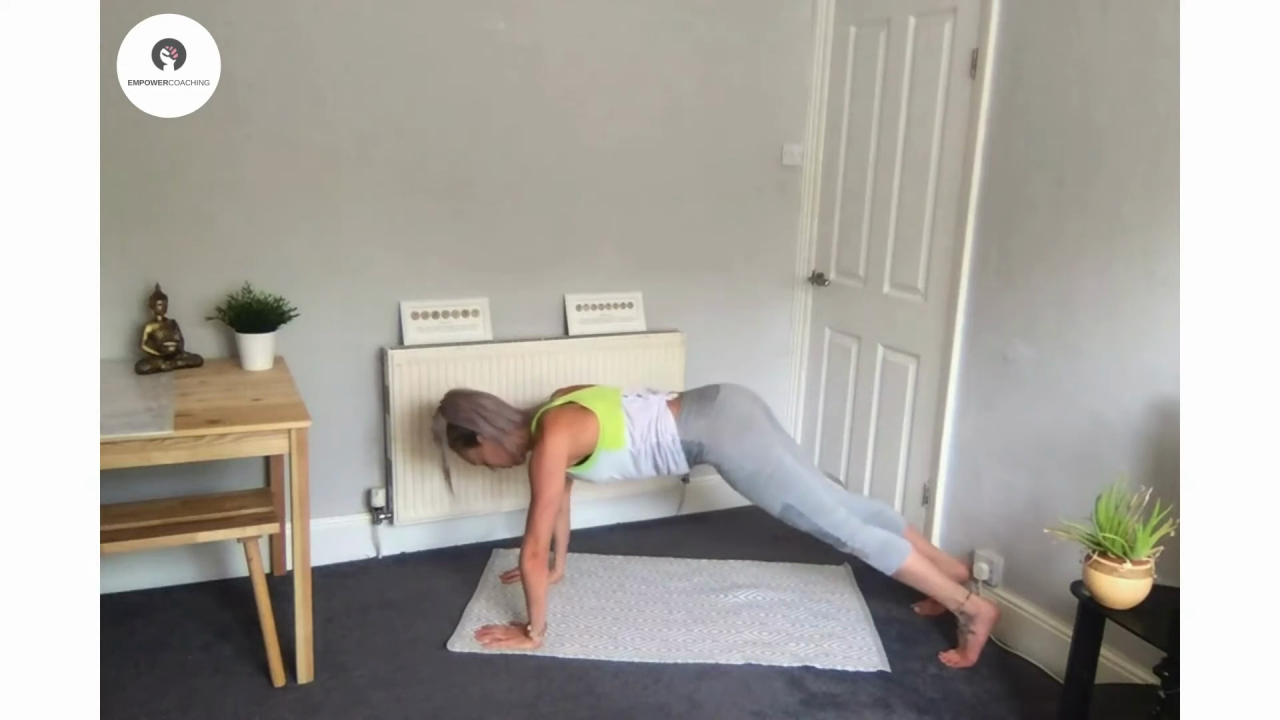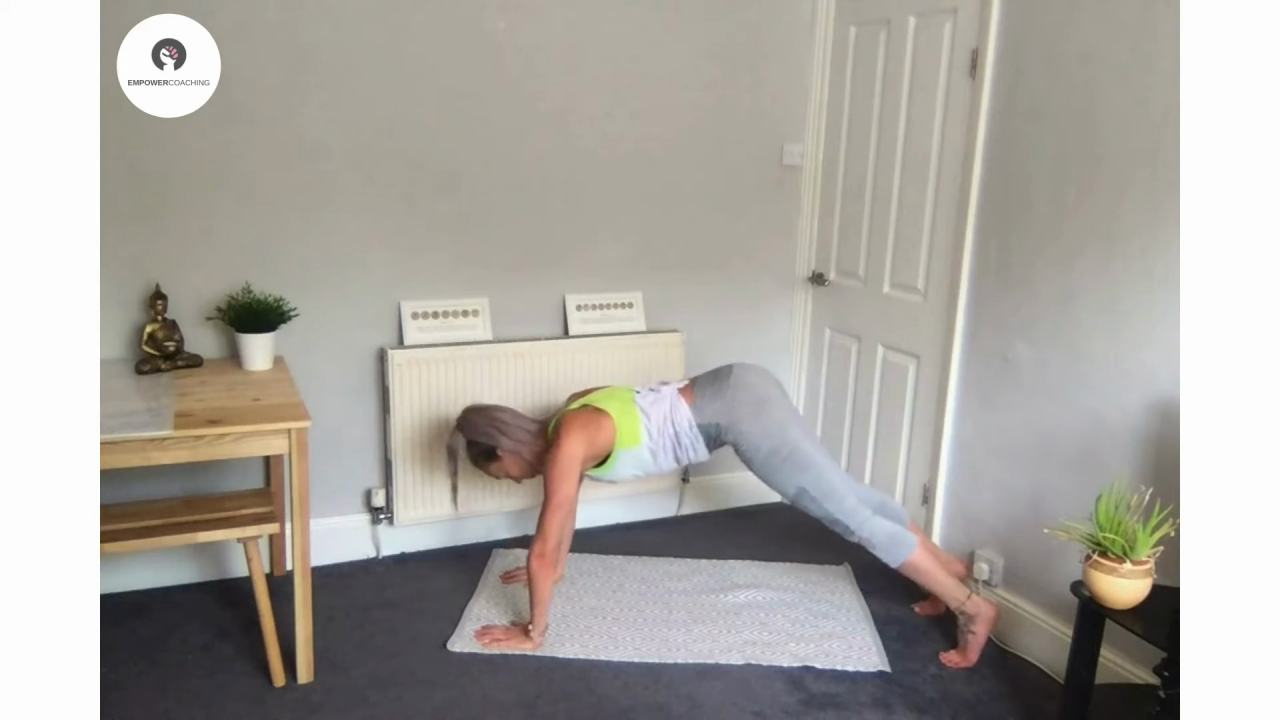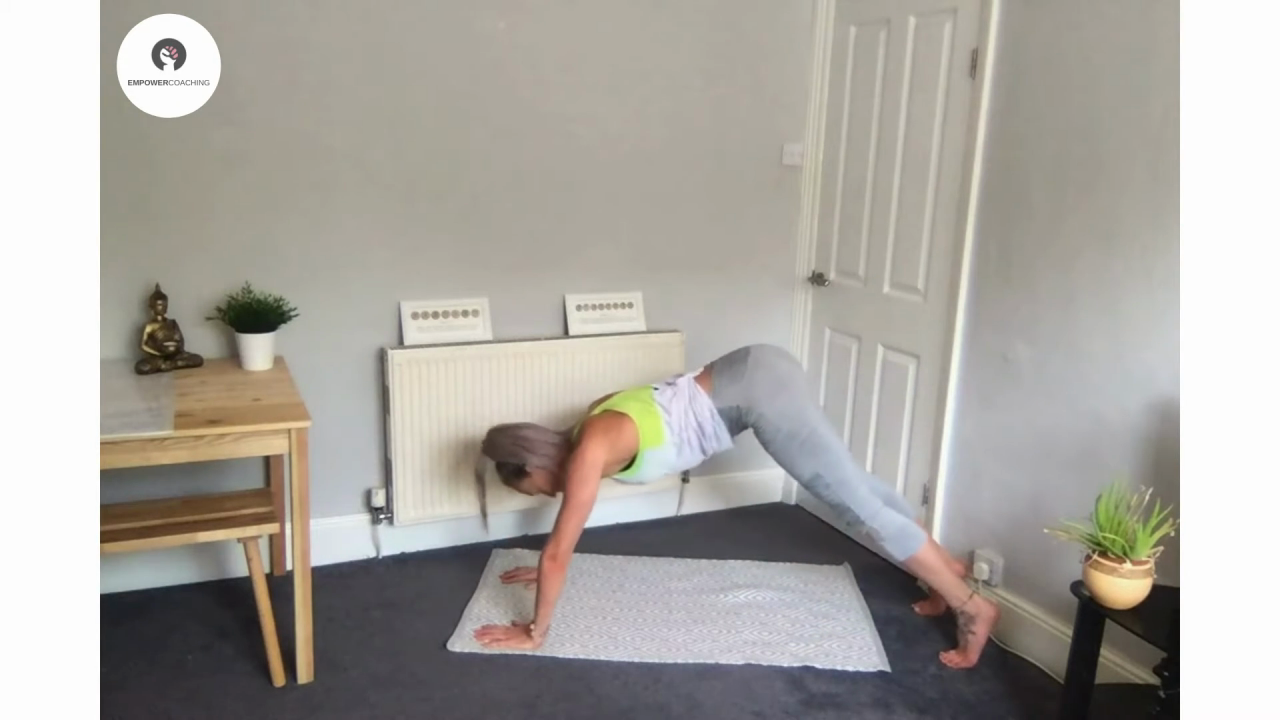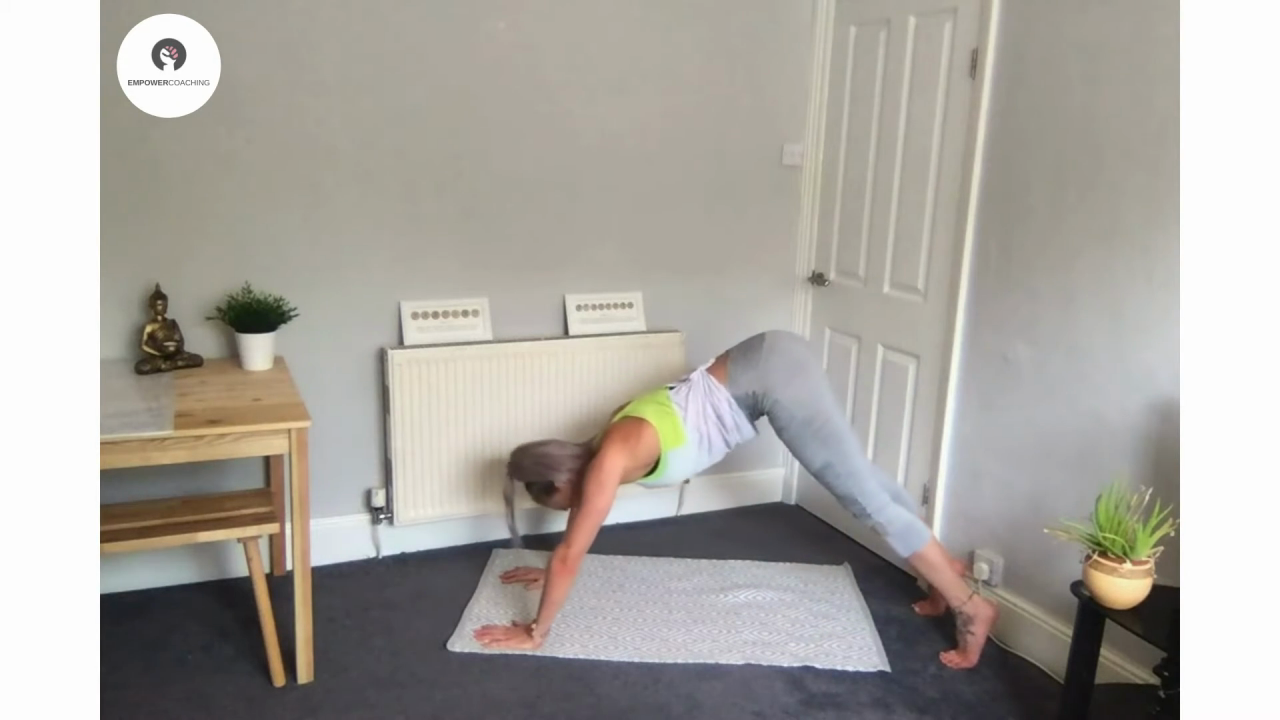
dt=0.3s
person 1, frame 1
left shoulder: (550, 440)
right shoulder: (554, 414)
left elbow: (533, 547)
right elbow: (561, 496)
left wrist: (533, 631)
right wrist: (557, 568)
left hip: (723, 430)
right hip: (724, 409)
left knee: (844, 528)
right knee: (840, 503)
left ankle: (972, 607)
right ankle: (950, 569)
person 1, frame 2
left shoulder: (565, 445)
right shoulder: (568, 423)
left elbow: (542, 549)
right elbow: (568, 500)
left wrist: (534, 631)
right wrist: (553, 568)
left hip: (738, 408)
right hip: (737, 390)
left knee: (851, 515)
right knee: (849, 495)
left ankle: (972, 607)
right ankle: (948, 568)
person 1, frame 3
left shoulder: (588, 452)
right shoulder: (589, 433)
left elbow: (557, 553)
left wrist: (535, 632)
right wrist: (548, 570)
left hip: (759, 389)
right hip: (755, 372)
left knee: (860, 506)
right knee: (860, 488)
left ankle: (972, 607)
right ankle: (947, 570)
person 1, frame 4
left shoulder: (610, 461)
right shoulder: (603, 449)
left elbow: (569, 557)
left wrist: (535, 633)
right wrist: (552, 569)
left hip: (773, 376)
right hip: (769, 361)
left knee: (868, 500)
right knee: (866, 484)
left ankle: (971, 607)
right ankle: (948, 571)
